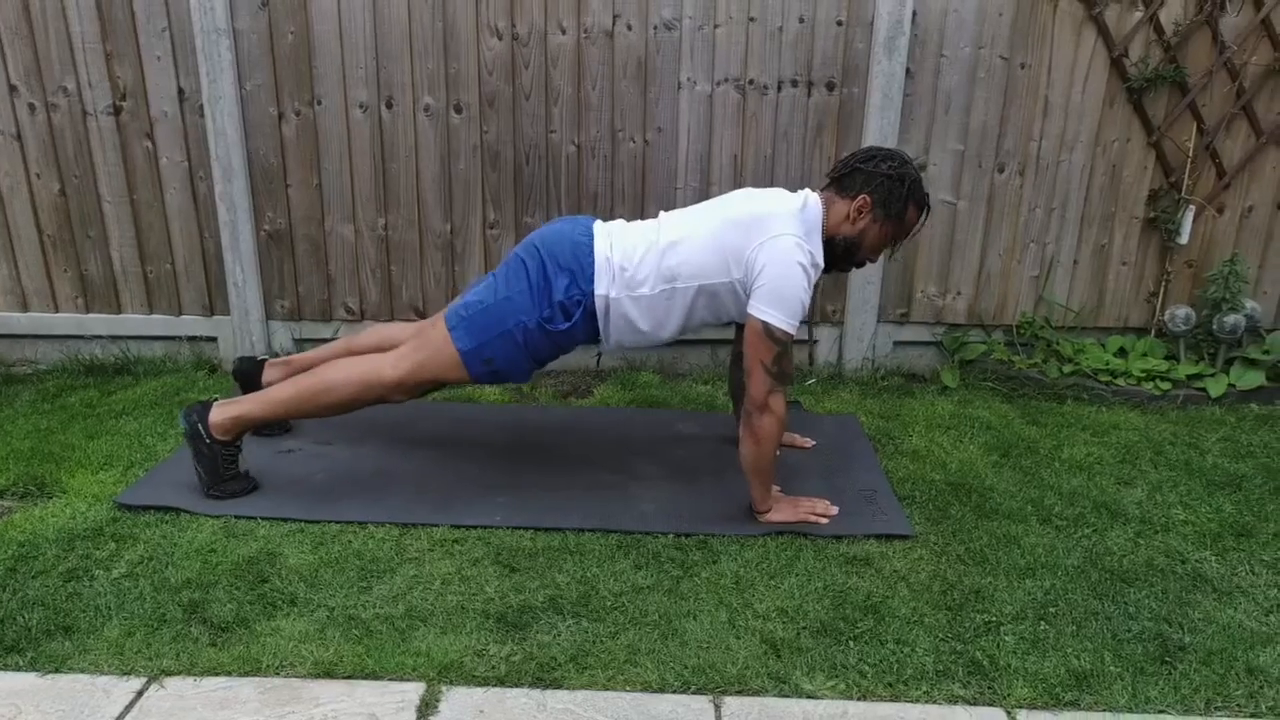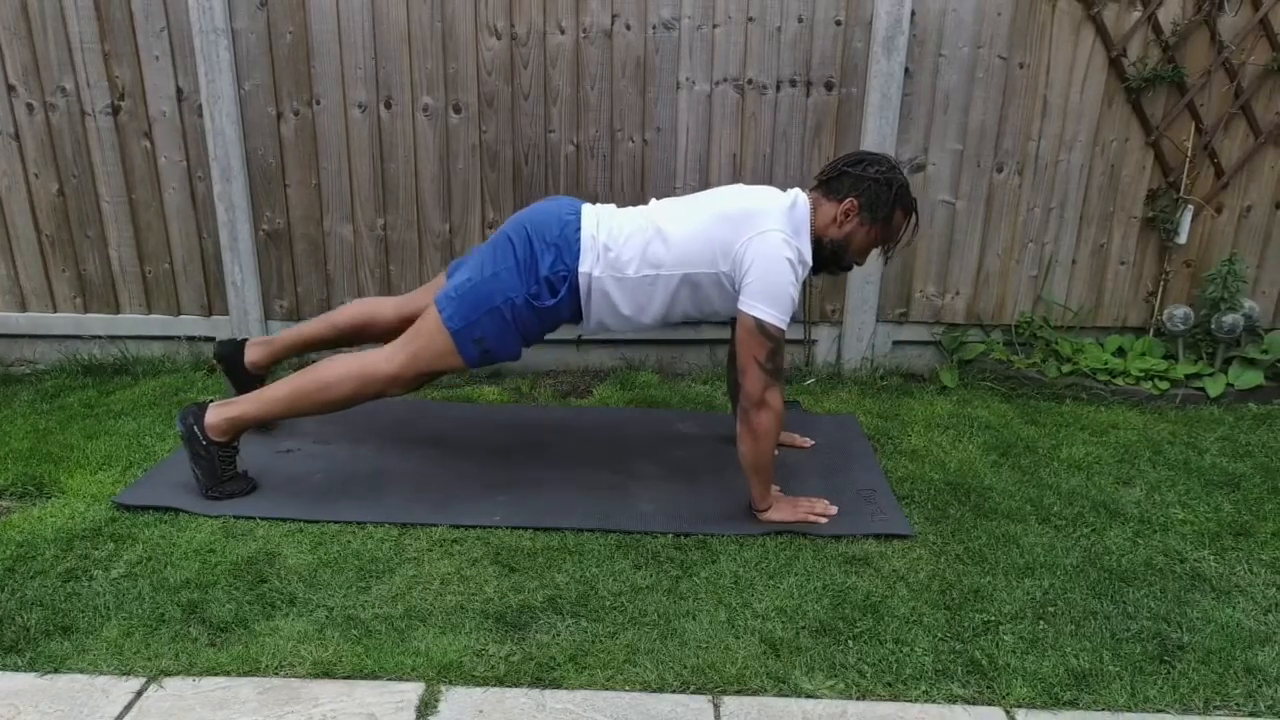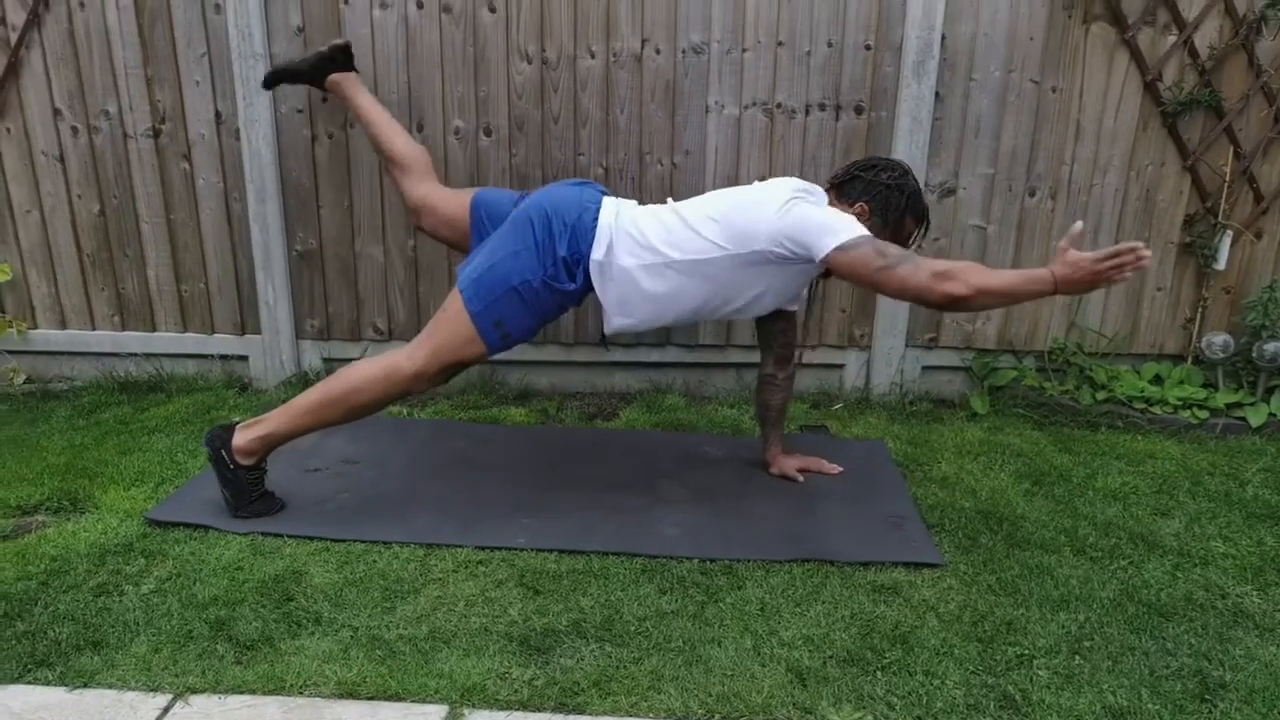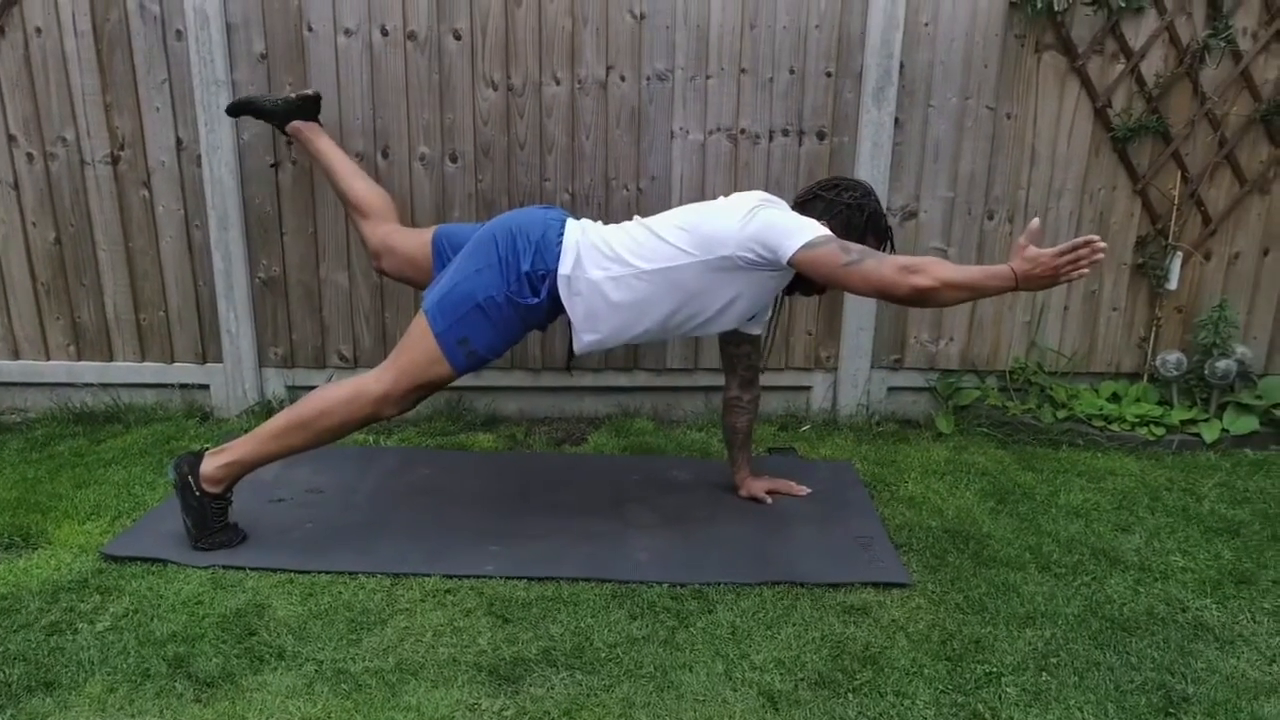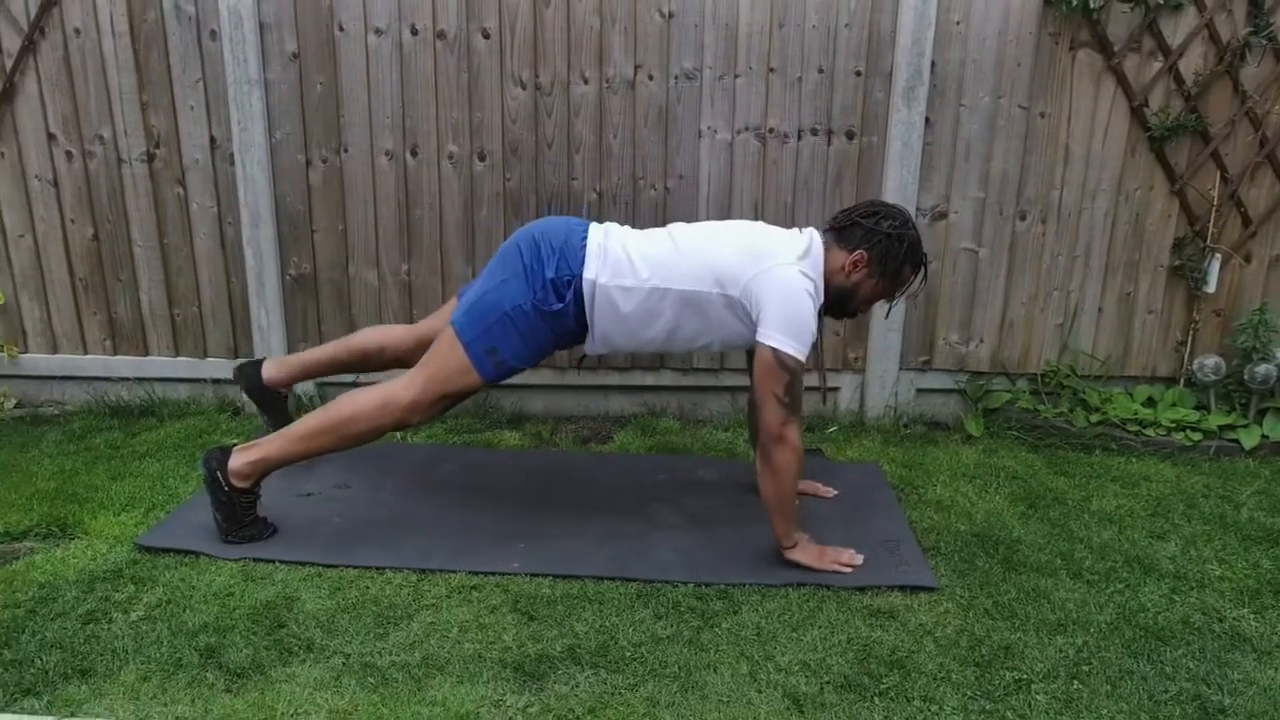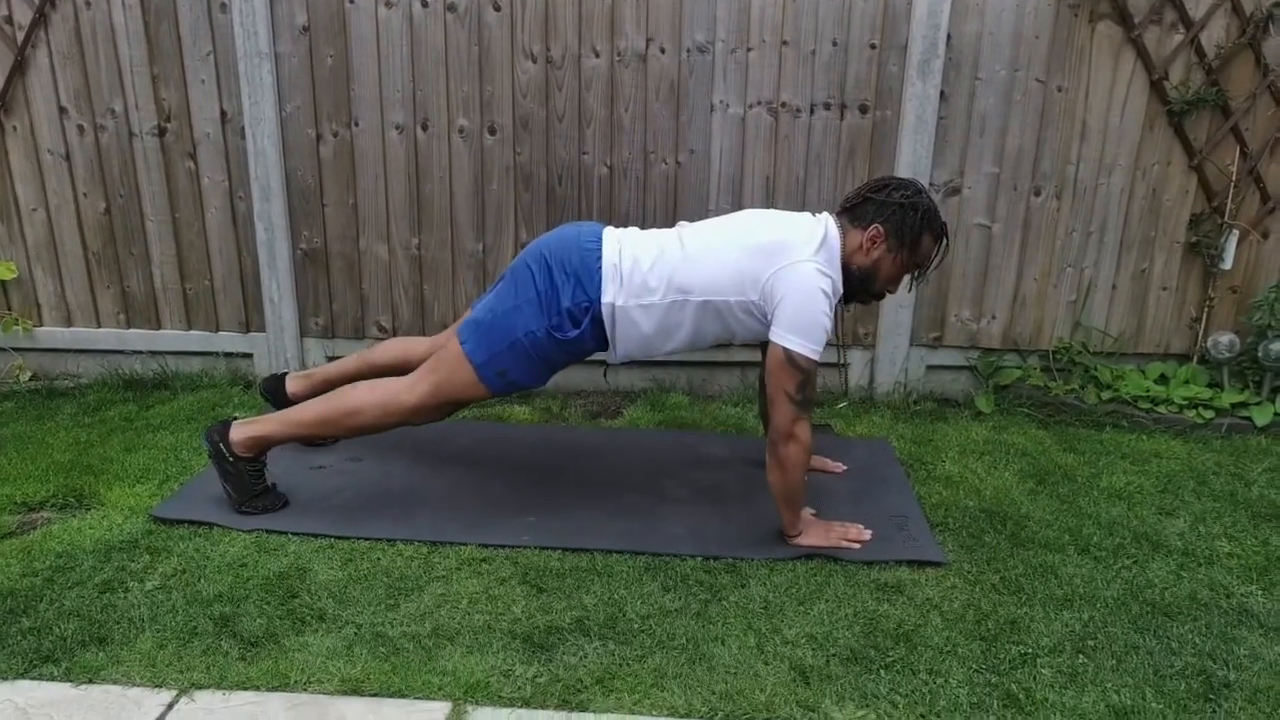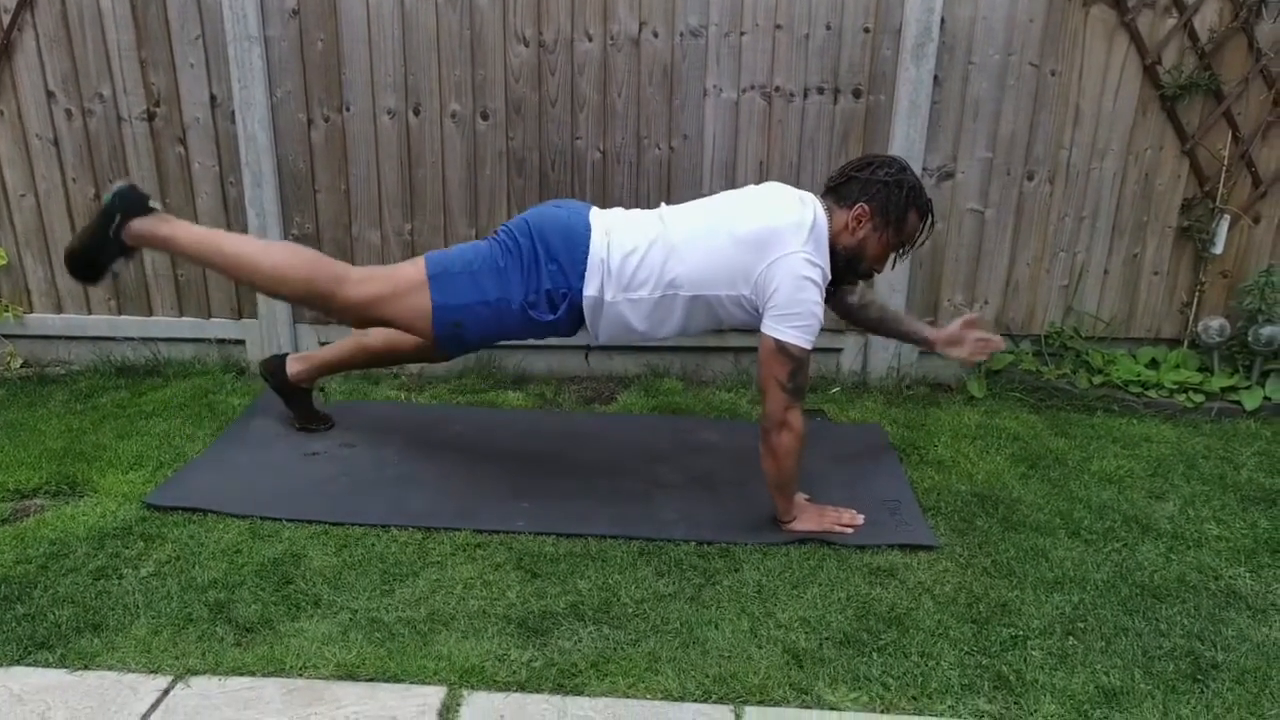
dt=0.7s
person 1, frame 1
left shoulder: (782, 213)
right shoulder: (792, 258)
left elbow: (746, 364)
right elbow: (764, 392)
left wrist: (753, 425)
right wrist: (768, 500)
left hip: (574, 255)
right hip: (566, 289)
left knee: (424, 339)
right knee: (410, 374)
left ankle: (270, 372)
right ankle: (223, 420)
person 1, frame 2
left shoulder: (772, 213)
right shoulder: (779, 252)
left elbow: (743, 363)
right elbow: (760, 387)
left wrist: (755, 425)
right wrist: (767, 499)
left hip: (561, 235)
right hip: (552, 267)
left knee: (405, 313)
right knee: (401, 365)
left ankle: (254, 355)
right ankle: (220, 422)
person 1, frame 3
left shoulder: (792, 253)
right shoulder: (806, 216)
left elbow: (778, 355)
right elbow: (937, 284)
left wrist: (775, 451)
right wrist: (1054, 279)
left hip: (576, 229)
right hip: (567, 239)
left knee: (425, 198)
right knee: (424, 364)
left ankle: (343, 77)
right ankle: (246, 444)
person 1, frame 4
left shoulder: (758, 280)
right shoulder: (772, 227)
left elbow: (741, 379)
right elbow: (906, 283)
left wrist: (744, 473)
right wrist: (1016, 275)
left hip: (537, 257)
right hip: (534, 261)
left knee: (387, 243)
right knee: (391, 389)
left ankle: (299, 126)
right ankle: (212, 471)
person 1, frame 5
left shoulder: (785, 257)
right shoulder: (794, 288)
left elbow: (762, 395)
right elbow: (779, 425)
left wrist: (776, 473)
right wrist: (793, 541)
left hip: (563, 255)
right hip: (557, 273)
left knee: (419, 339)
right knee: (419, 394)
left ankle: (271, 374)
right ankle: (242, 466)
person 1, frame 6
left shoulder: (801, 239)
right shoulder: (811, 283)
left elbow: (773, 388)
right elbow: (788, 420)
left wrist: (789, 451)
right wrist: (798, 523)
left hip: (579, 261)
right hip: (575, 294)
left knee: (440, 352)
right knee: (426, 395)
left ankle: (298, 386)
right ankle: (245, 440)
person 1, frame 7
left shoulder: (793, 208)
right shoulder: (798, 273)
left elbow: (837, 289)
right elbow: (781, 413)
left wrist: (926, 334)
right wrist: (791, 511)
left hip: (562, 242)
right hip: (555, 278)
left knee: (425, 335)
right knee: (351, 295)
left ankle: (295, 373)
right ankle: (144, 225)
